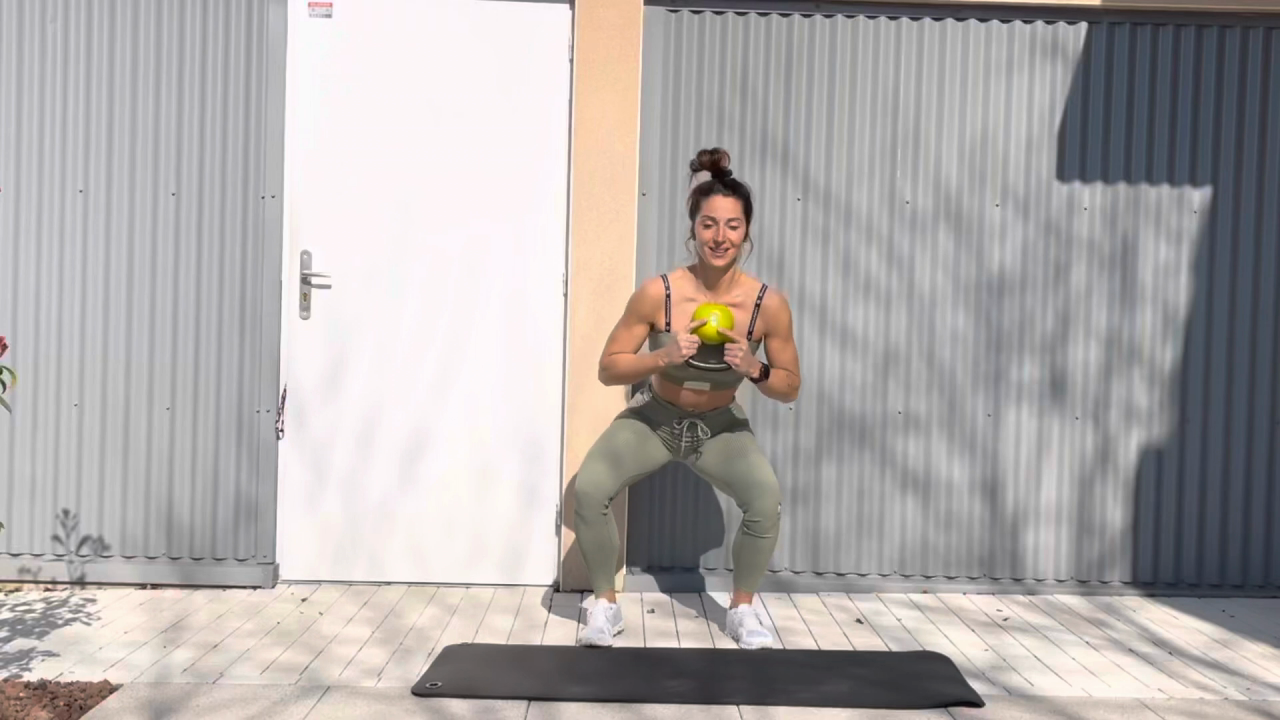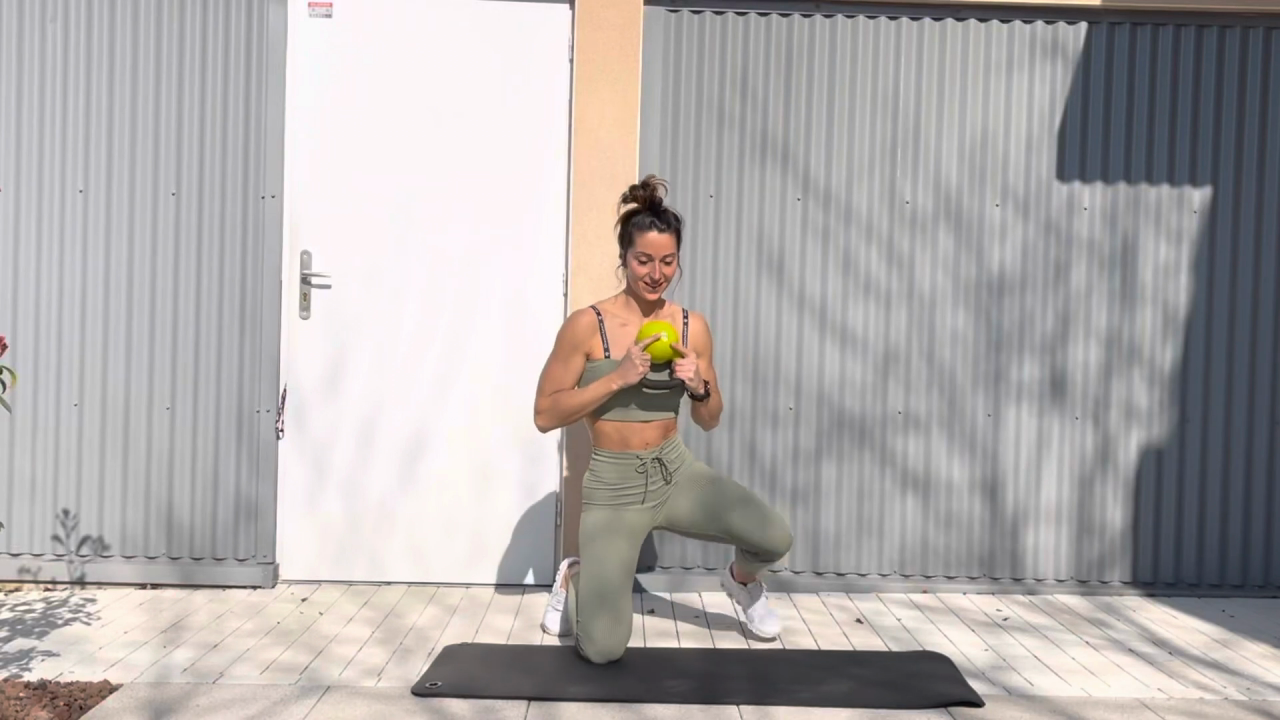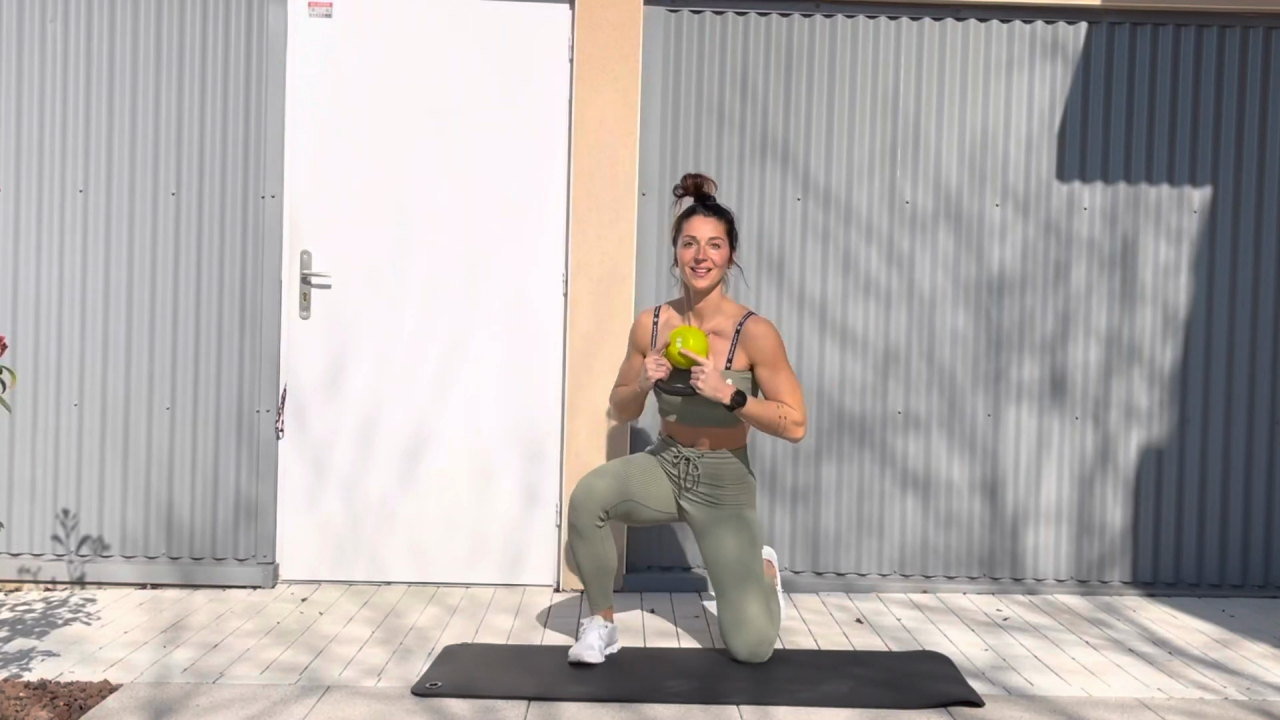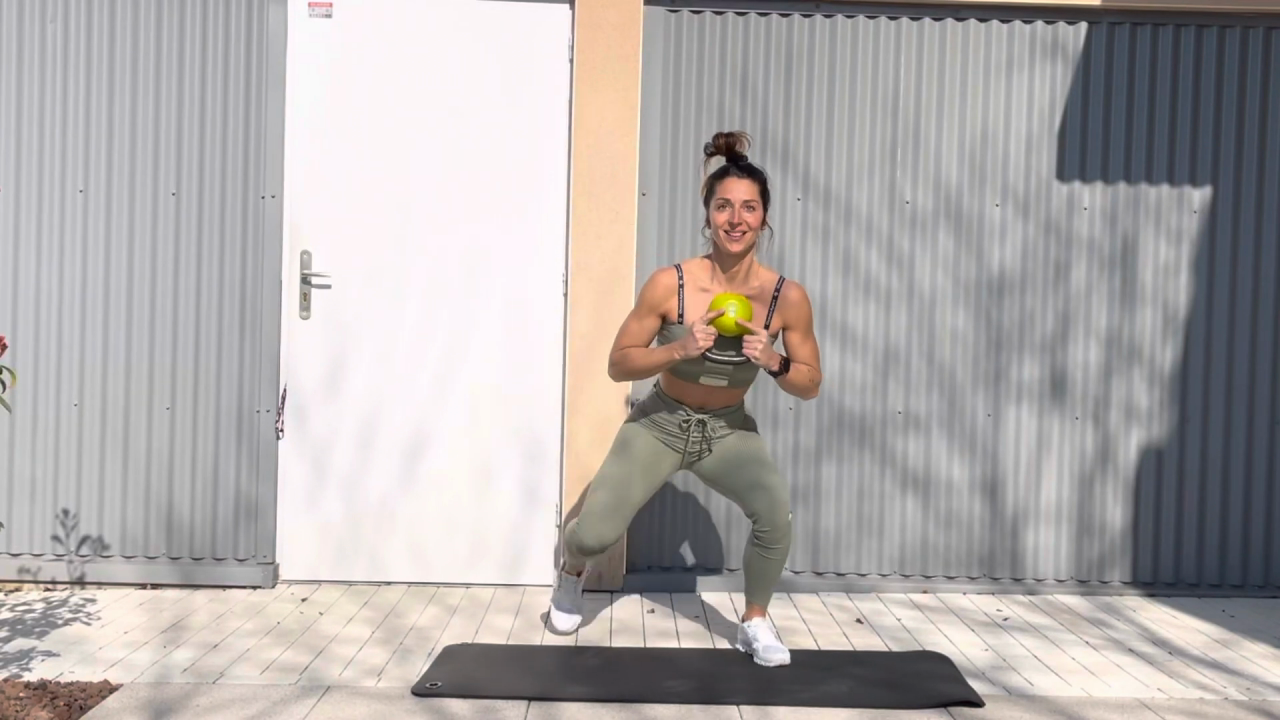
dt=1s
person 1, frame 1
left shoulder: (768, 304)
right shoulder: (656, 293)
left elbow: (790, 387)
right elbow: (608, 369)
left wrist: (754, 369)
right wrist: (663, 357)
left hip: (720, 426)
right hip: (653, 417)
left knee: (765, 501)
right knee: (589, 489)
left ankle: (742, 608)
right ankle: (605, 602)
person 1, frame 2
left shoulder: (693, 327)
right shoulder: (586, 325)
left elbow: (709, 420)
right elbow: (545, 414)
left wrist: (699, 387)
right wrist: (617, 378)
left hip: (678, 474)
right hip: (613, 489)
left knee: (775, 536)
right knee: (602, 649)
left ankle: (742, 581)
right ankle: (574, 579)
person 1, frame 3
left shoulder: (754, 332)
right shoulder: (649, 324)
left elbow: (794, 425)
right elbow: (620, 410)
left wrist: (728, 394)
right wrist: (641, 383)
left hip: (725, 483)
right hip: (663, 467)
left knee: (752, 648)
right knee: (588, 497)
left ankle: (764, 573)
right ankle: (600, 622)
person 1, frame 4
left shoulder: (787, 296)
right shoulder: (668, 284)
left elbow: (810, 384)
right elbow: (618, 365)
left wrist: (772, 361)
right wrist: (678, 350)
left hip: (728, 429)
right hip: (660, 421)
left knee: (776, 513)
right knee: (598, 532)
left ankle: (754, 622)
right ankle: (573, 569)
